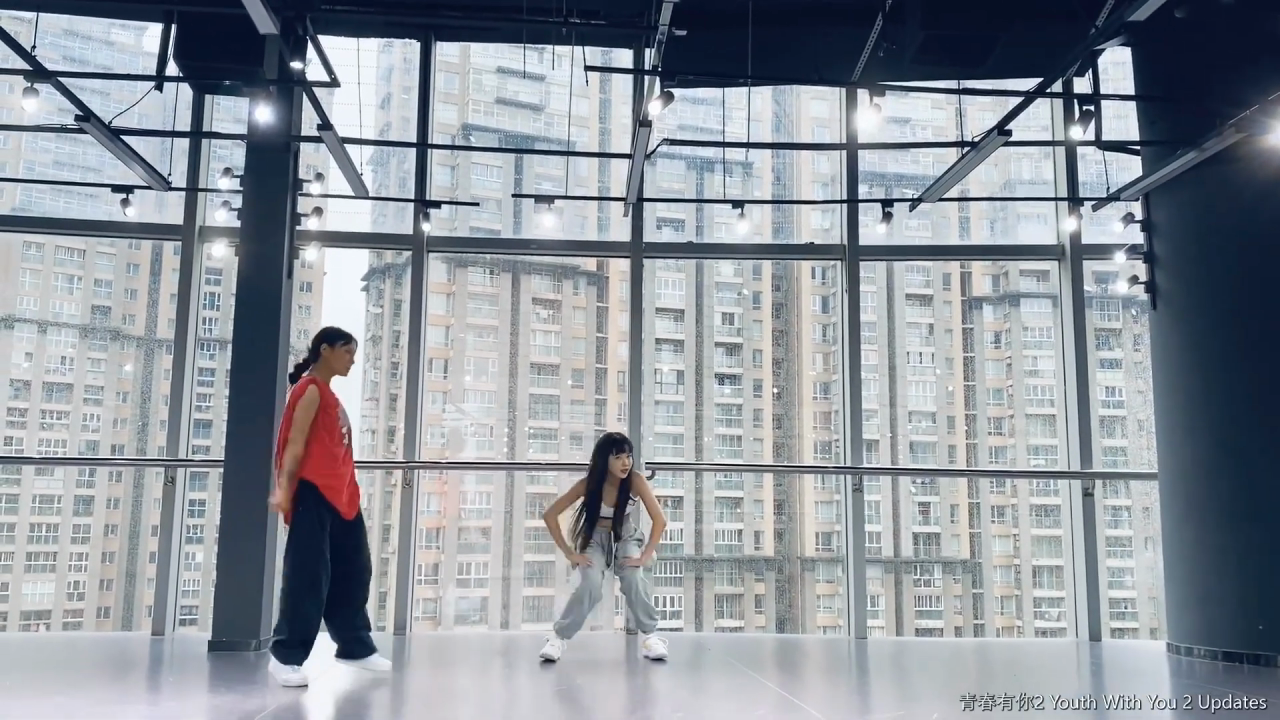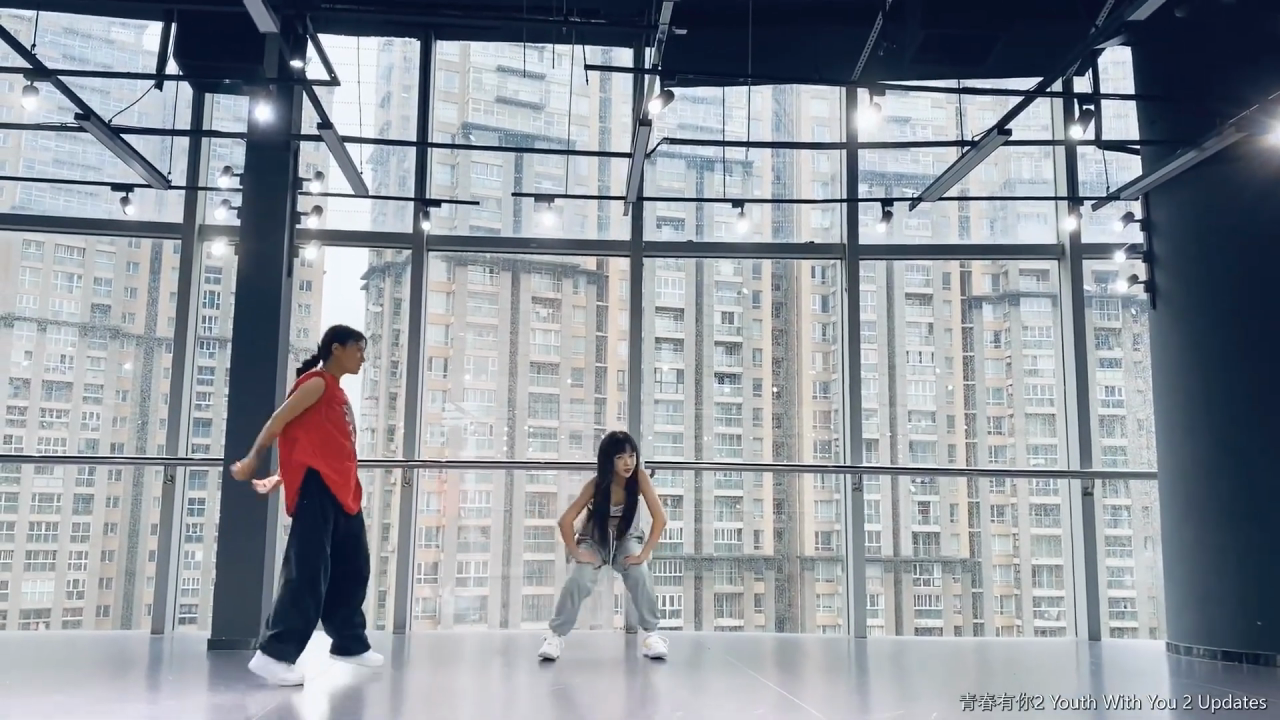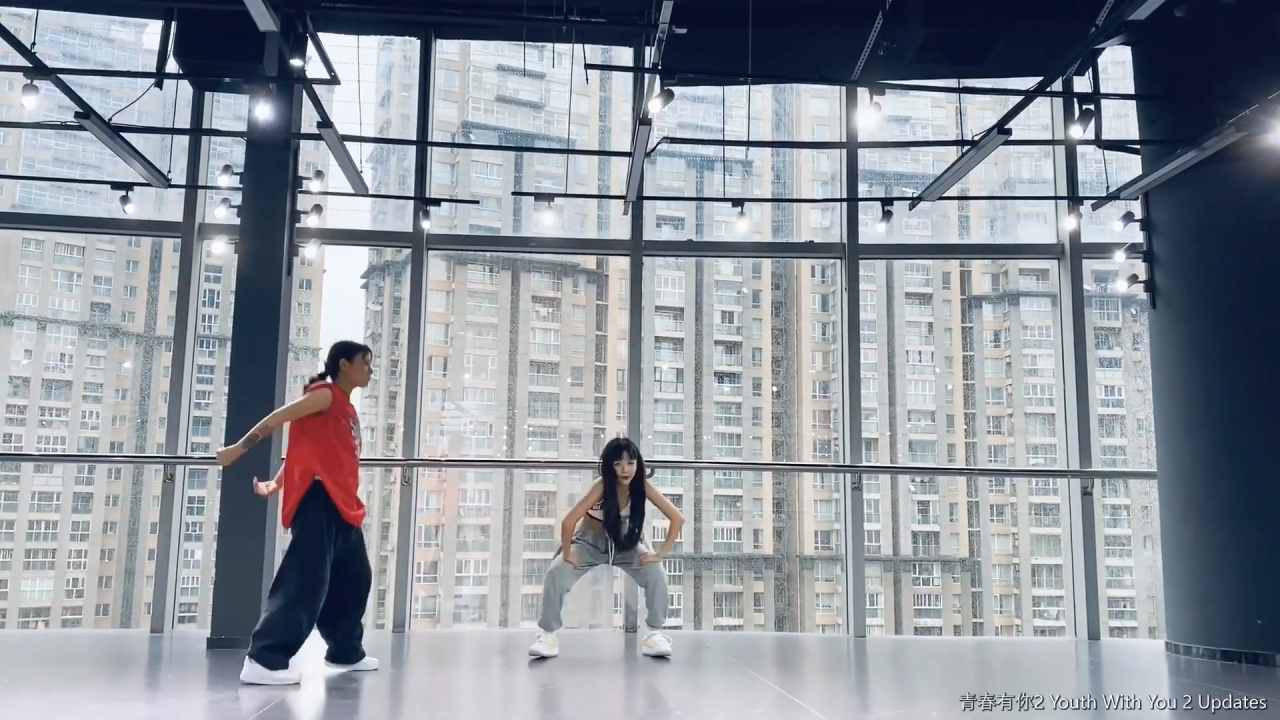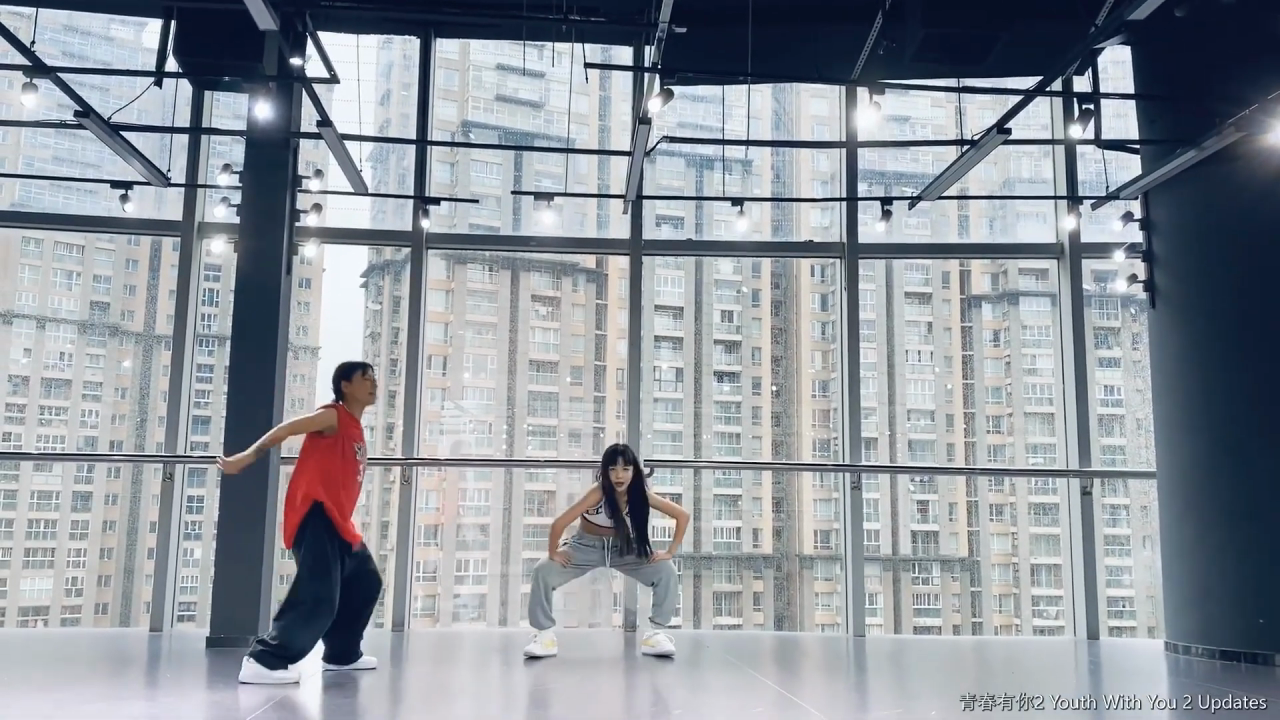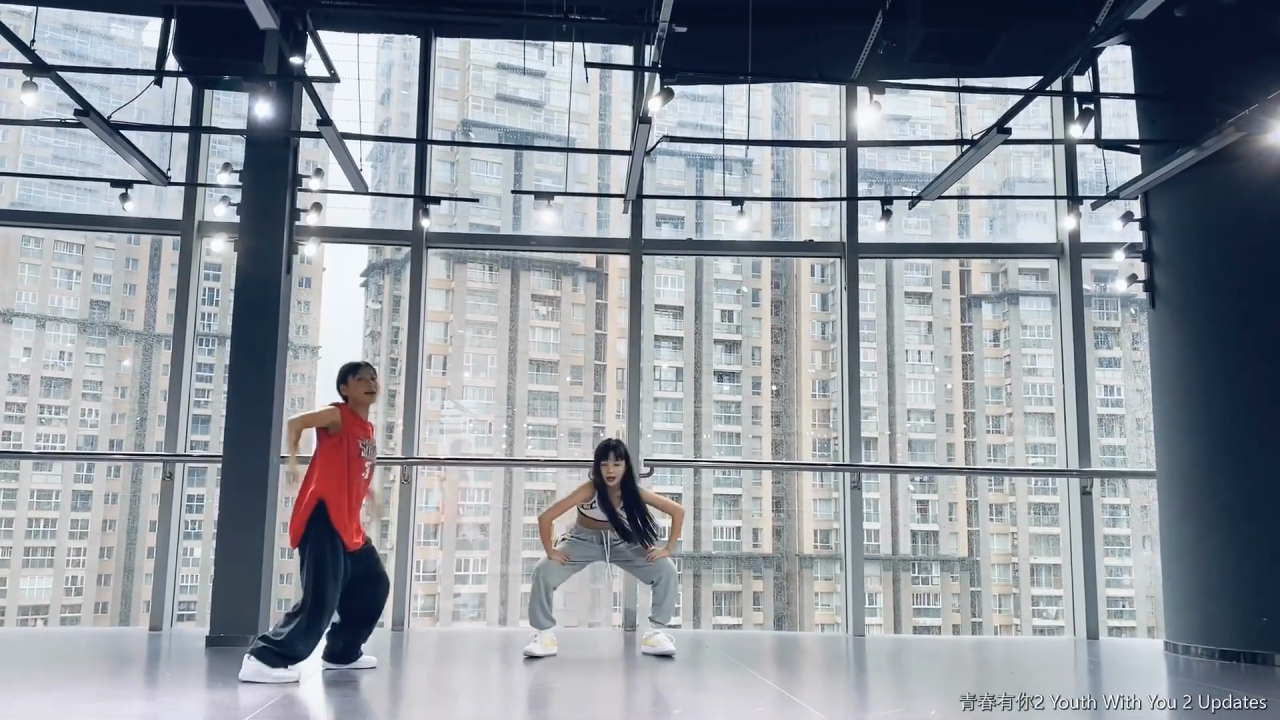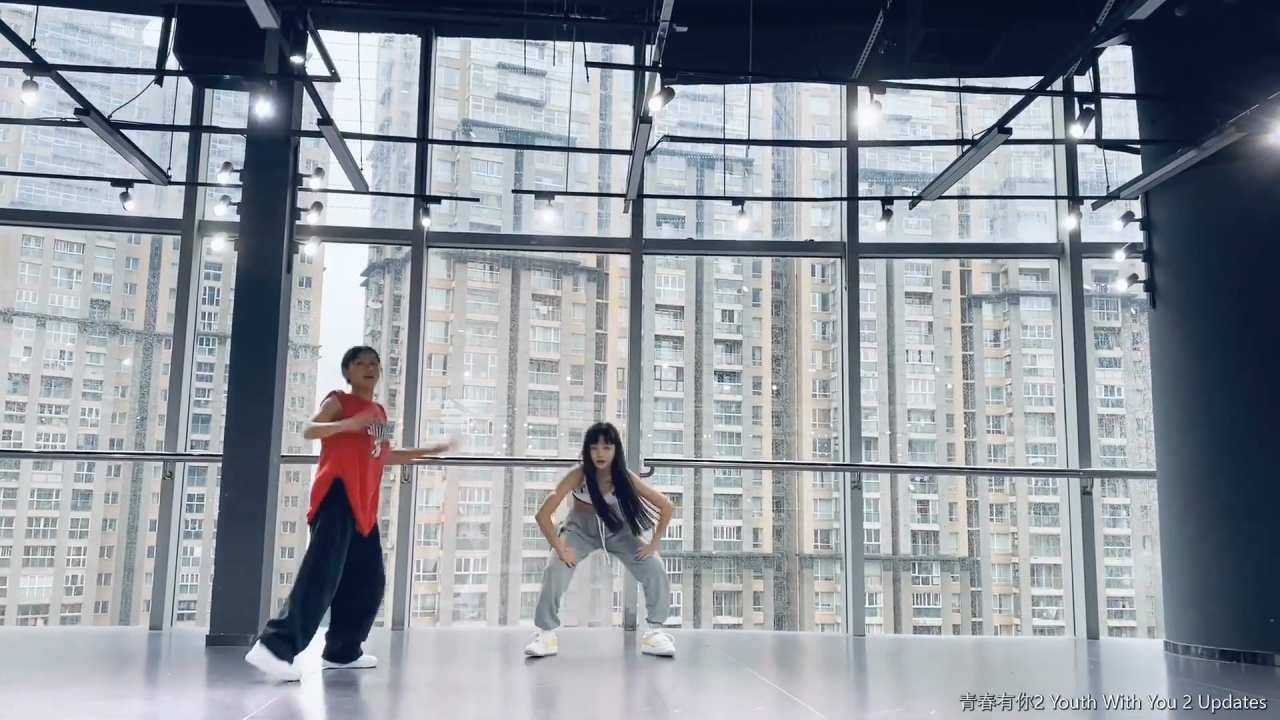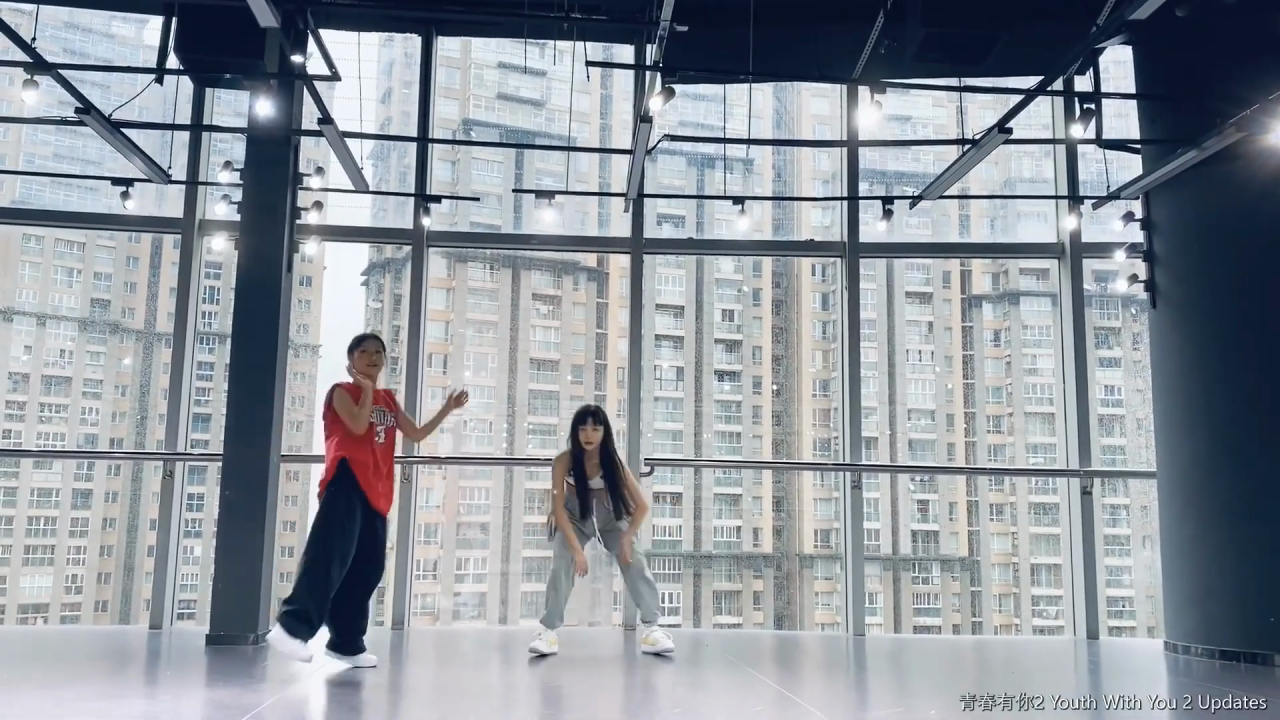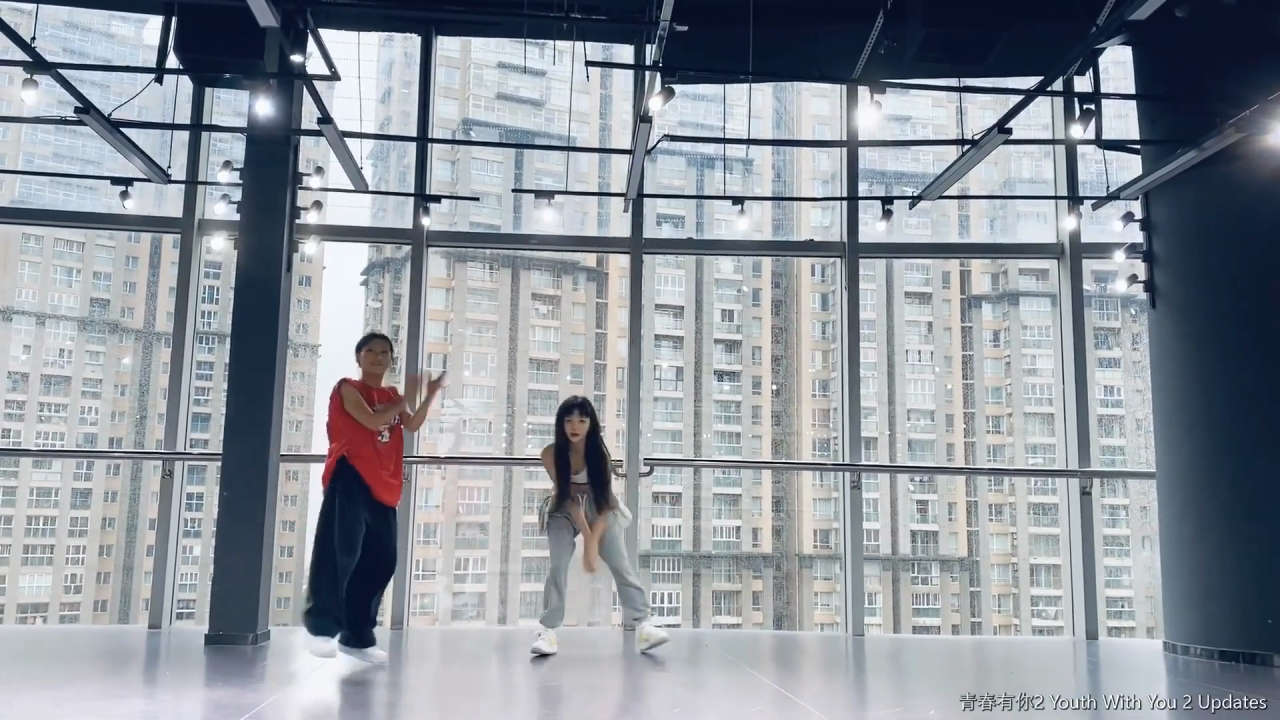
dt=0.1s
person 1, frame 1
left shoulder: (324, 390)
right shoulder: (310, 388)
right elbow: (297, 442)
right wrist: (284, 488)
left hip: (340, 496)
right hip: (314, 494)
left knee: (355, 573)
right knee: (311, 576)
left ankle: (356, 648)
right ankle: (286, 656)
person 1, frame 2
left shoulder: (333, 390)
right shoulder: (318, 382)
right elbow: (280, 419)
left wrist: (280, 476)
right wrist: (252, 460)
left hip: (341, 490)
right hip: (318, 485)
left knee: (353, 568)
right knee: (310, 572)
left ankle: (350, 644)
right ankle: (274, 654)
person 1, frame 3
left shoulder: (344, 405)
right shoulder: (328, 395)
left elbow: (307, 445)
right elbow: (282, 415)
left wrist: (277, 483)
right wrist: (240, 447)
left hip: (338, 503)
right hip: (319, 498)
left knee: (356, 578)
right knee: (305, 581)
left ankle: (345, 652)
right ankle: (264, 660)
person 1, frame 4
left shoulder: (353, 426)
right shoulder: (334, 416)
right elbow: (286, 430)
left wrist: (303, 503)
right wrist: (245, 457)
left hip: (337, 520)
right hip: (320, 516)
left knee: (366, 585)
right knee: (318, 597)
left ankle: (343, 653)
right ankle: (264, 662)
person 1, frame 5
left shoulder: (365, 427)
right shoulder: (339, 416)
right elbow: (293, 425)
left wrist: (367, 494)
right wrist: (289, 449)
left hip: (344, 521)
right hip: (324, 514)
left knee: (375, 587)
right knee: (321, 599)
left ankle: (344, 652)
right ankle: (264, 659)
person 1, frame 6
left shoulder: (378, 412)
right shoulder: (338, 401)
left elbow: (385, 455)
right elbow: (311, 430)
left wrist: (428, 451)
right wrist: (348, 425)
left hip: (364, 507)
right hip: (340, 495)
left knee: (368, 584)
right knee: (321, 577)
left ankle: (343, 651)
right ankle: (273, 647)
person 1, frame 7
left shoulder: (388, 398)
right shoulder: (342, 392)
left elbow: (415, 435)
right elbow: (357, 427)
left wrist: (446, 410)
right wrist: (366, 389)
left hip: (376, 491)
right hip: (347, 481)
left knee: (368, 568)
right knee: (331, 555)
left ankle: (347, 643)
right ankle: (291, 627)
person 1, frame 8
left shoulder: (394, 396)
right shoulder: (348, 388)
left elbow: (412, 424)
right elbow: (373, 422)
left wrist: (429, 397)
right wrist: (409, 394)
left hip: (384, 487)
right hip: (350, 478)
left knee: (380, 562)
right knee: (340, 549)
left ankle: (358, 637)
right ankle: (320, 628)
person 2, frame 1
left shoulder: (635, 480)
right shoulder: (589, 483)
left elbow: (659, 519)
right elbow: (550, 514)
left wrist: (645, 556)
right wrist: (569, 552)
left hip: (625, 539)
right hip: (594, 540)
left knee: (633, 580)
right knee: (591, 588)
left ankle: (650, 636)
right ankle: (558, 639)
person 2, frame 2
left shoulder: (640, 478)
right shoulder: (597, 484)
left elbow: (660, 518)
right elbow: (565, 520)
left wrist: (644, 553)
right wrist: (576, 552)
left hip: (625, 537)
right hip: (594, 538)
left knee: (639, 577)
right knee: (580, 581)
left ankle: (651, 635)
right ankle: (556, 636)
person 2, frame 3
left shoulder: (642, 487)
right shoulder: (601, 488)
left elbow: (676, 517)
right elbow: (568, 523)
left wrist: (662, 551)
right wrist: (566, 552)
left hip: (625, 543)
right hip: (589, 542)
left knee: (655, 575)
right knee: (556, 576)
left ankle: (654, 634)
right ankle: (549, 636)
person 2, frame 4
left shoulder: (640, 494)
right shoulder: (598, 493)
left elbow: (683, 516)
right elbow: (558, 524)
left wrist: (670, 551)
right wrist: (553, 554)
left hip: (623, 546)
right hip: (586, 546)
left knee: (666, 572)
right knee: (543, 572)
left ankle: (656, 634)
right ankle: (545, 635)
person 2, frame 5
left shoulder: (633, 490)
right shoulder: (588, 490)
left elbow: (678, 511)
right elbow: (545, 519)
left wrist: (667, 547)
right wrist: (551, 551)
left hip: (621, 541)
right hip: (584, 541)
left knee: (666, 570)
right knee: (544, 572)
left ankle: (656, 633)
right ankle: (544, 635)
person 2, frame 6
left shoulder: (624, 477)
right shoulder: (578, 475)
left elbow: (665, 506)
right elbow: (543, 514)
left wrist: (653, 543)
right wrist: (559, 548)
left hip: (616, 529)
right hip: (580, 529)
left knee: (655, 570)
right knee: (555, 574)
left ankle: (654, 632)
right ankle: (546, 634)
person 2, frame 7
left shoulder: (613, 462)
right shoulder: (564, 461)
left elbow: (641, 505)
right elbow: (558, 507)
left wrist: (627, 540)
right wrist: (575, 549)
left hip: (609, 514)
right hip: (573, 516)
left knee: (635, 565)
right knee: (562, 568)
left ankle: (651, 631)
right ankle: (549, 633)
person 2, frame 8
left shoulder: (599, 454)
right shoulder: (551, 453)
left elbow: (603, 505)
right elbow: (564, 498)
left wrist: (593, 542)
right wrist: (587, 535)
left hip: (600, 508)
right hip: (564, 510)
left knee: (620, 563)
right knee: (558, 565)
left ankle: (643, 625)
right ankle: (548, 631)
